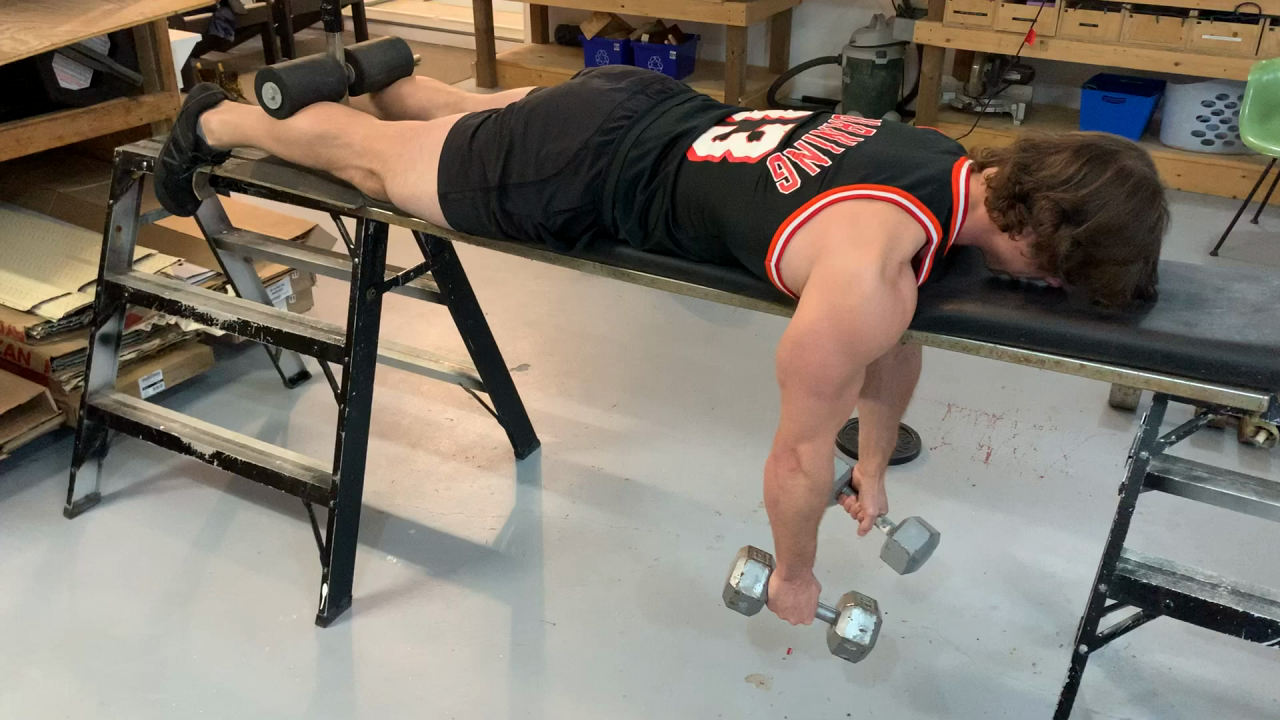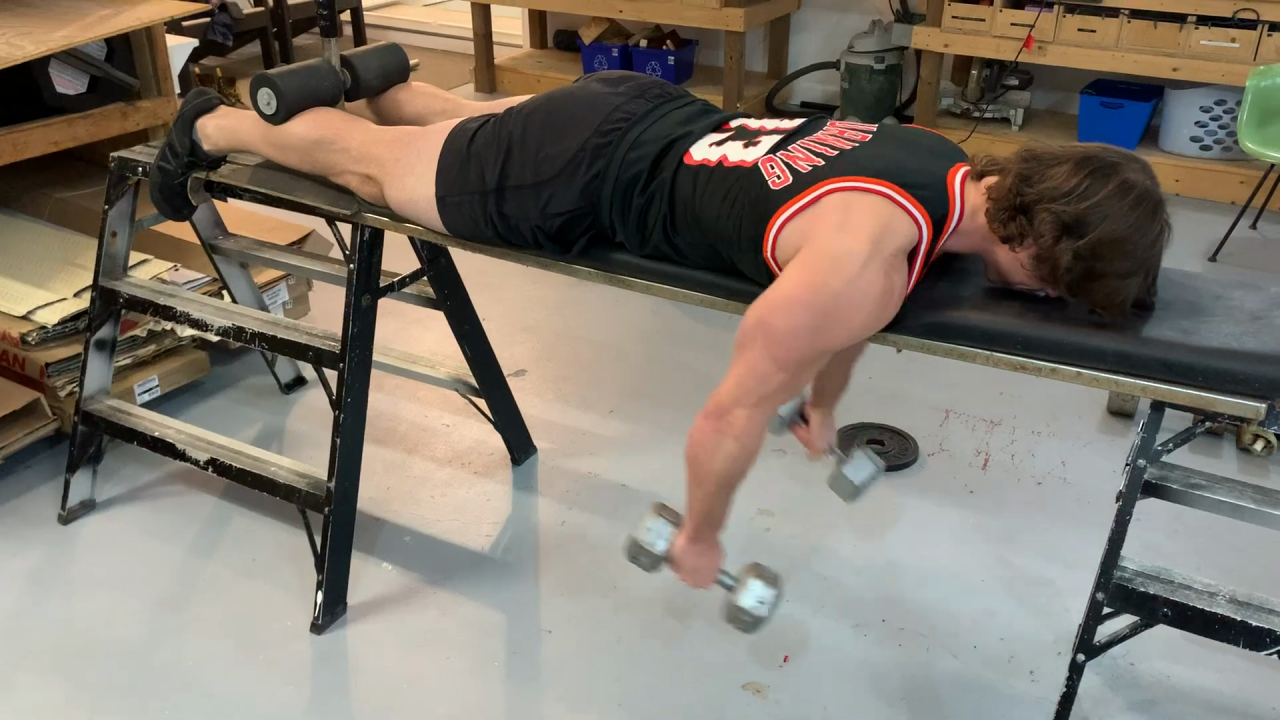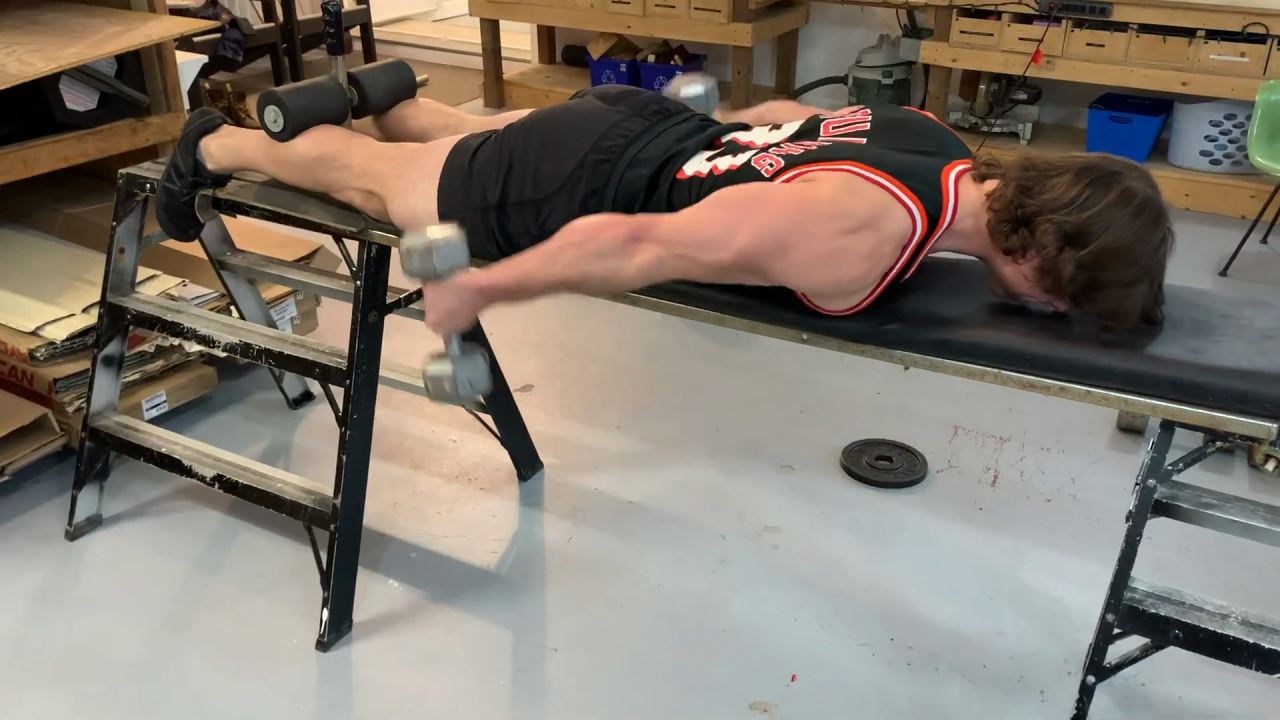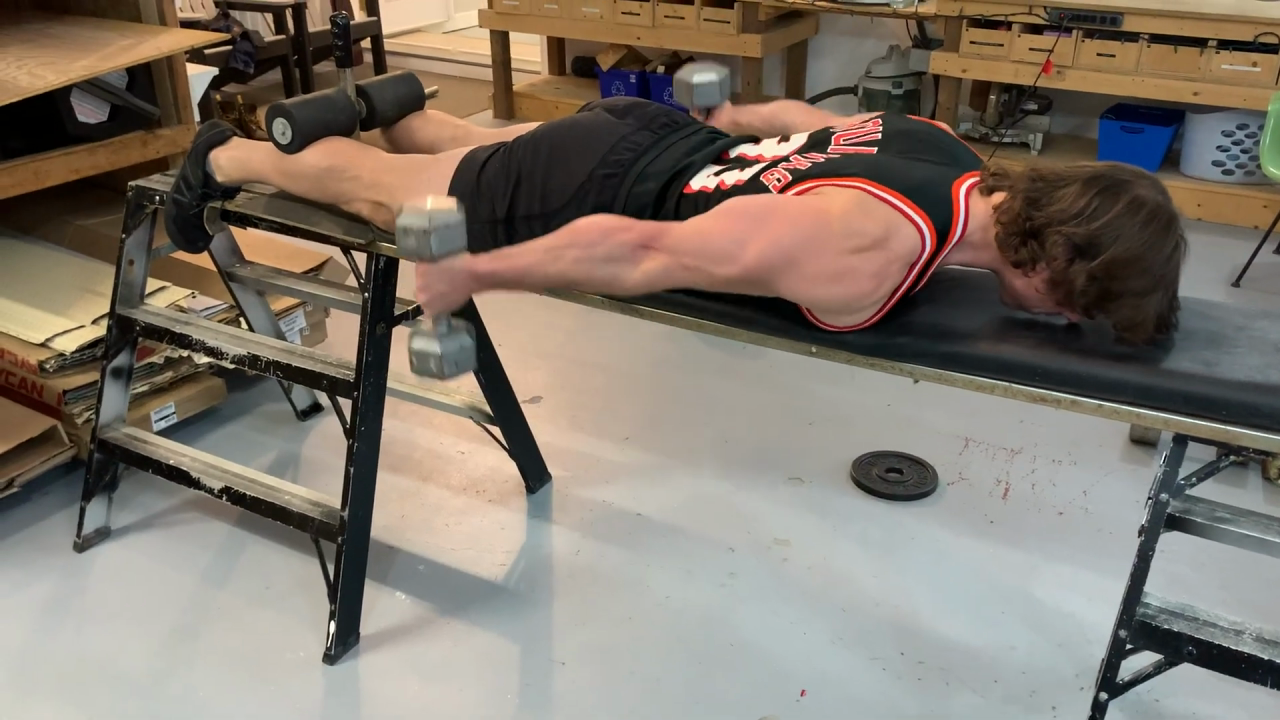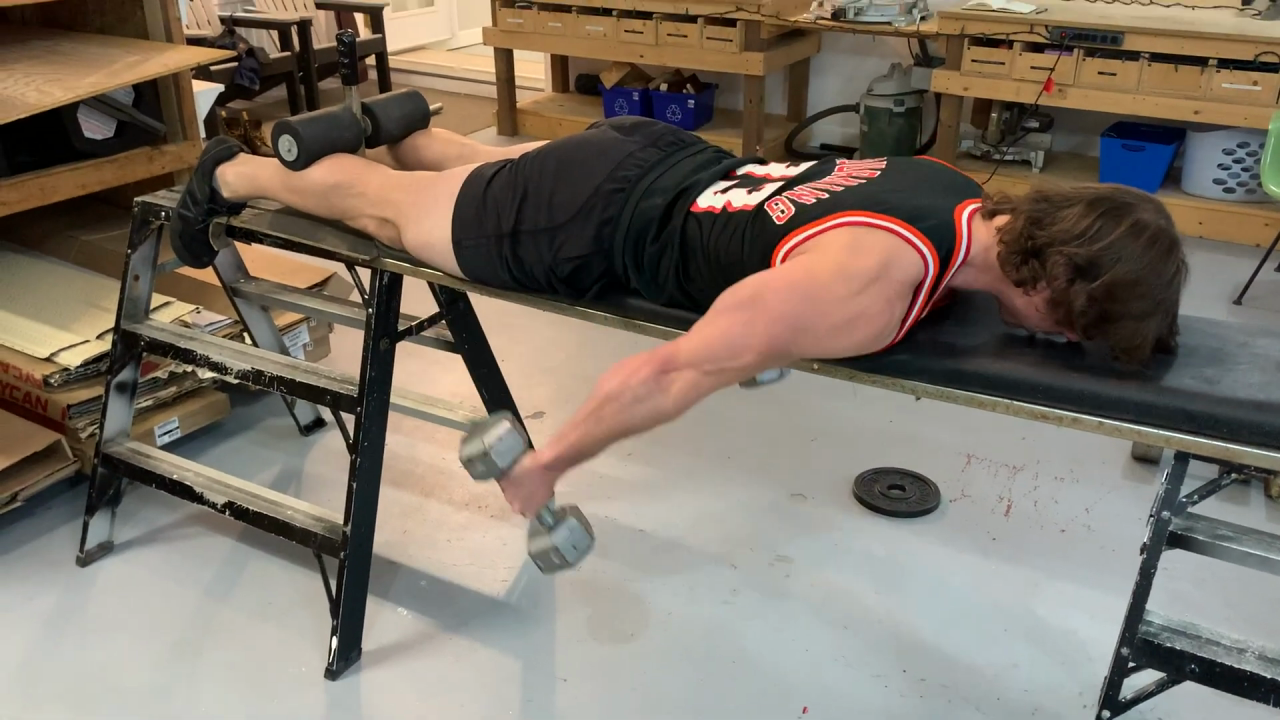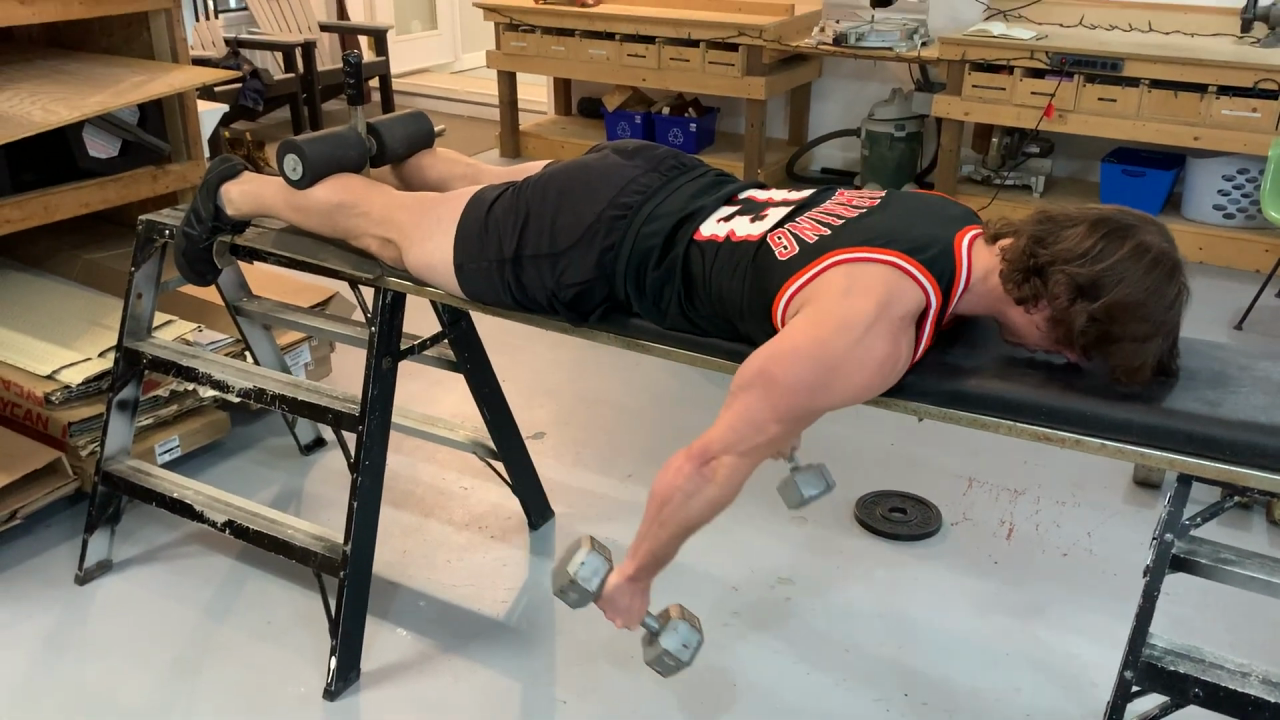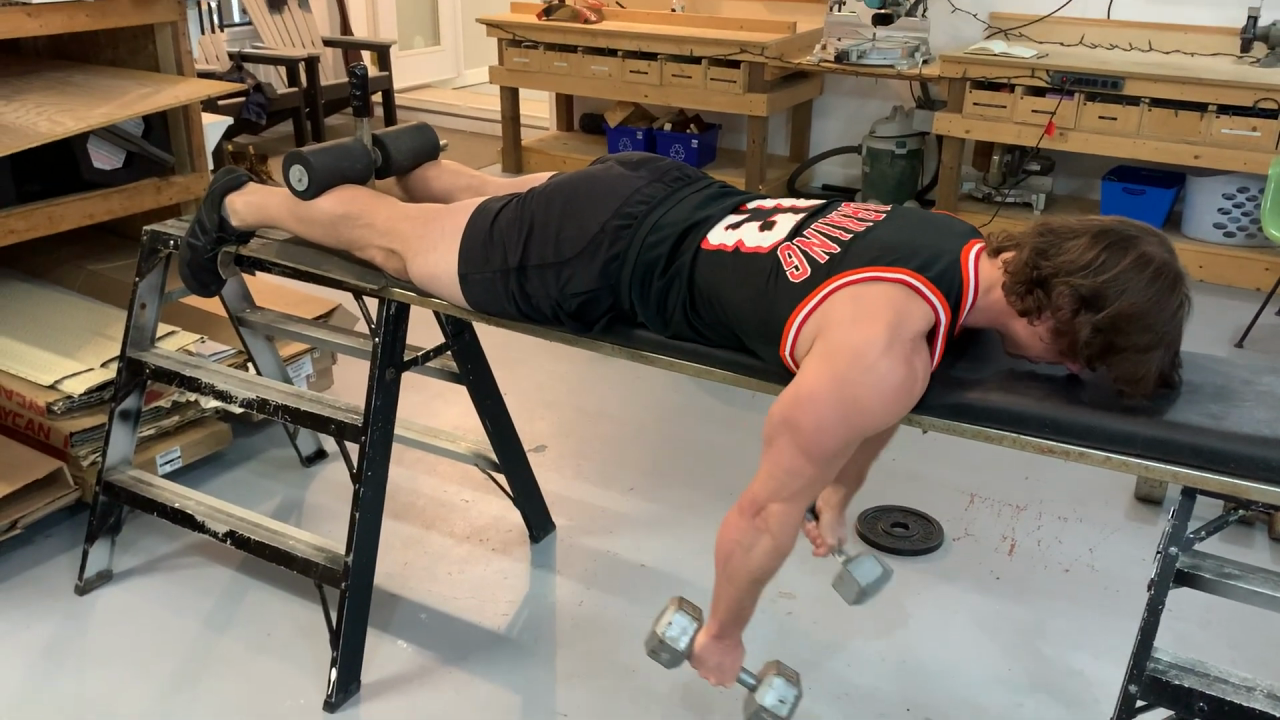
dt=0.5s
person 1, frame 1
left shoulder: (949, 164)
right shoulder: (868, 268)
left elbow: (892, 337)
right elbow: (798, 448)
left wrist: (876, 464)
right wrist: (793, 576)
left hip: (641, 106)
right hip: (581, 174)
left knee: (464, 109)
right knee: (374, 158)
right ankle: (218, 121)
person 1, frame 2
left shoulder: (946, 164)
right shoulder: (863, 260)
right elbow: (732, 413)
left wrist: (823, 415)
right wrist: (698, 536)
left hip: (635, 115)
right hip: (579, 178)
left knee: (458, 113)
right knee: (370, 165)
right ankle: (214, 126)
person 1, frame 3
left shoulder: (934, 144)
right shoulder: (859, 242)
right elbow: (633, 244)
right wrist: (471, 290)
left hip: (635, 128)
right hip: (583, 179)
left knee: (457, 134)
right knee: (375, 182)
right ankle: (216, 149)
person 1, frame 4
left shoulder: (947, 153)
right shoulder: (866, 258)
right elbow: (635, 249)
right wrist: (465, 273)
left hip: (640, 138)
right hip: (587, 196)
left knee: (468, 145)
right knee: (385, 192)
left ankle: (381, 110)
right ankle: (227, 160)
person 1, frame 5
left shoulder: (955, 192)
right shoulder: (871, 290)
right elbow: (675, 370)
left wrist: (767, 318)
right wrist: (548, 464)
left hip: (649, 156)
right hip: (593, 224)
left knee: (474, 163)
right knee: (390, 210)
right ankle: (233, 174)
person 1, frame 6
left shoulder: (961, 226)
right shoulder: (874, 327)
right elbow: (715, 456)
left wrist: (797, 411)
right wrist: (632, 577)
left hip: (649, 180)
right hip: (595, 249)
left knee: (481, 179)
right knee: (386, 229)
right ankle: (236, 194)
person 1, frame 7
left shoulder: (962, 246)
right shoulder: (880, 350)
right elbow: (764, 508)
left wrist: (840, 500)
right wrist: (722, 632)
left hip: (653, 195)
right hip: (596, 259)
left knee: (480, 193)
right knee: (394, 238)
right ankle: (240, 204)
